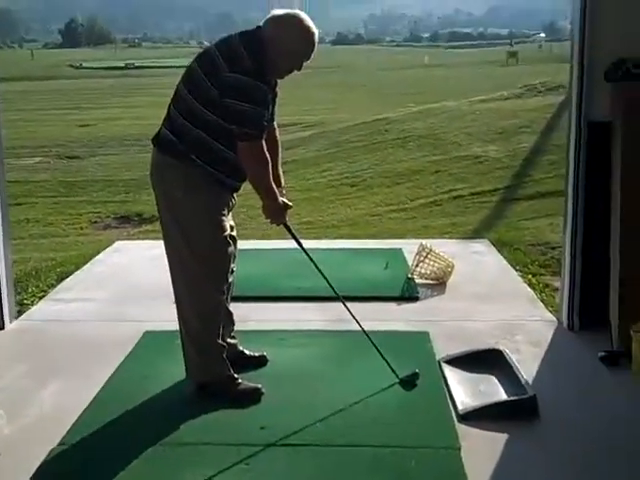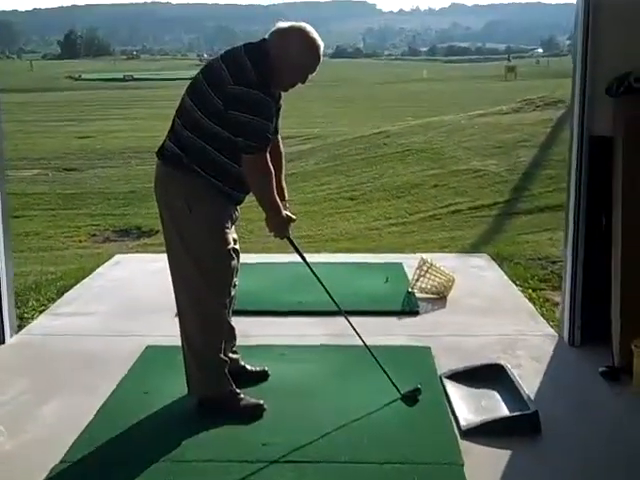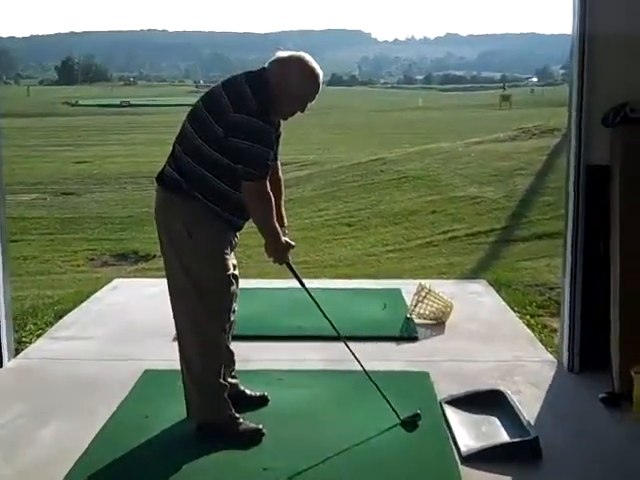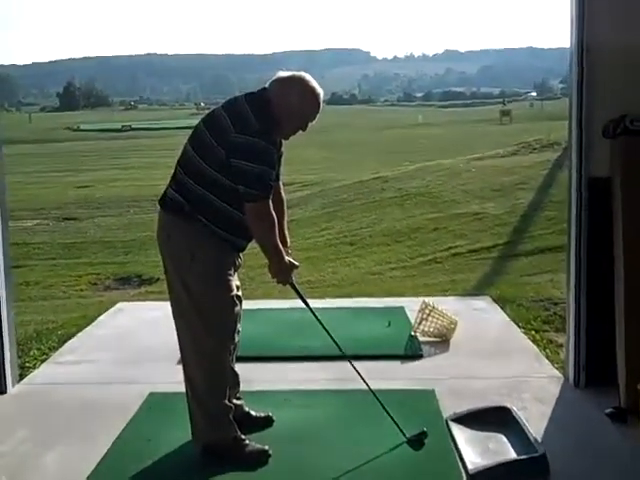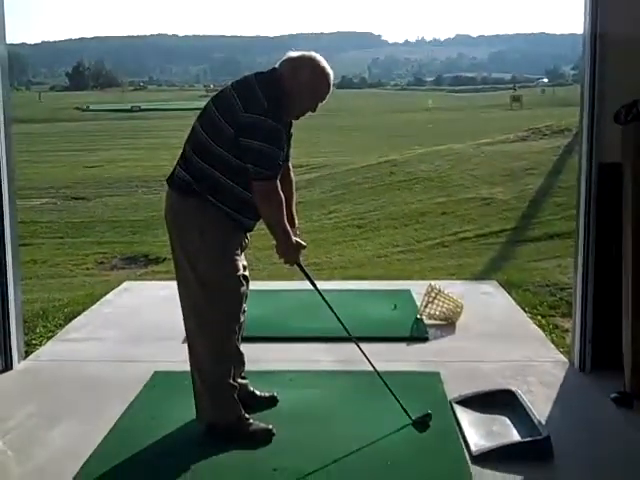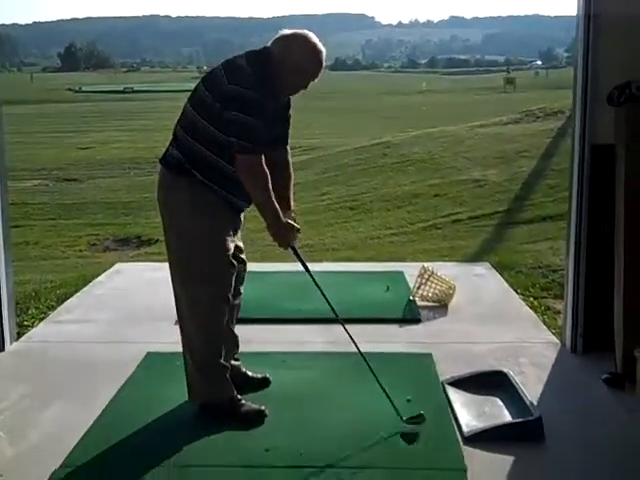
dt=0.3s
person 1, frame 1
left shoulder: (256, 63)
right shoulder: (243, 71)
left elbow: (266, 130)
right elbow: (250, 148)
left wrist: (278, 185)
right wrist: (271, 199)
left hip: (205, 173)
right hip: (186, 176)
left knee: (219, 263)
right knee: (201, 274)
left ankle: (223, 346)
right ankle: (210, 373)
person 1, frame 2
left shoulder: (259, 73)
right shoulder: (248, 83)
left elbow: (271, 142)
right elbow: (254, 160)
left wrist: (281, 198)
right wrist: (275, 212)
left hip: (209, 186)
right hip: (190, 187)
left knee: (220, 277)
right knee: (204, 287)
left ankle: (224, 361)
right ankle: (211, 388)
person 1, frame 3
left shoulder: (259, 102)
right shoulder: (248, 111)
left elbow: (270, 169)
right elbow: (254, 188)
left wrist: (280, 225)
right wrist: (274, 238)
left hip: (207, 211)
right hip: (190, 214)
left knee: (220, 301)
right knee: (204, 312)
left ankle: (224, 387)
right ankle: (211, 413)
person 1, frame 4
left shoulder: (259, 121)
right shoulder: (250, 132)
left elbow: (272, 189)
right elbow: (258, 209)
left wrist: (284, 246)
right wrist: (277, 258)
left hip: (210, 233)
right hip: (193, 235)
left knee: (223, 324)
right knee: (208, 333)
left ankle: (228, 408)
right ankle: (216, 435)
person 1, frame 5
left shoulder: (271, 104)
right shoulder: (259, 111)
left elbow: (281, 170)
right elbow: (265, 189)
left wrist: (292, 226)
right wrist: (285, 239)
left hip: (219, 213)
right hip: (199, 214)
left knee: (231, 302)
right knee: (214, 312)
left ankle: (232, 387)
right ankle: (221, 414)
person 1, frame 6
left shoulder: (274, 93)
right shoulder: (243, 84)
left elbow: (279, 153)
right elbow: (250, 164)
left wrist: (286, 210)
right wrist: (274, 220)
left hip: (219, 195)
right hip: (191, 193)
left knee: (229, 281)
right knee: (206, 292)
left ankle: (226, 367)
right ankle: (212, 394)
